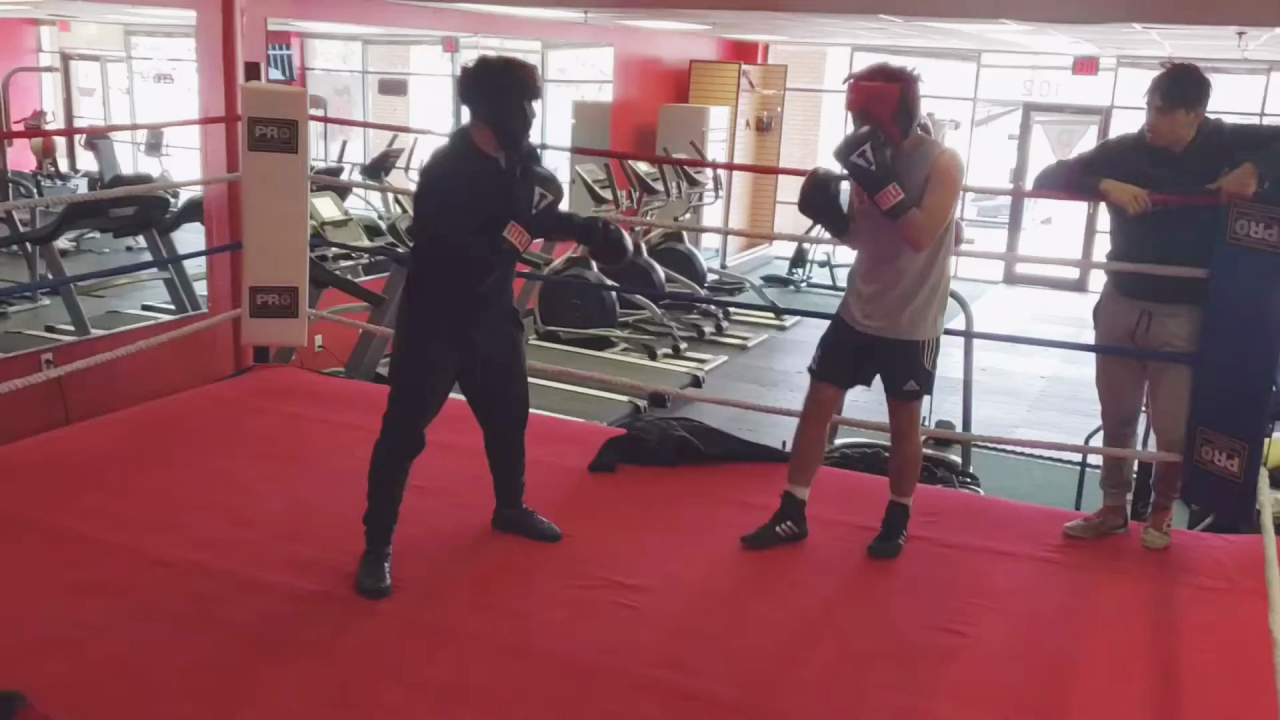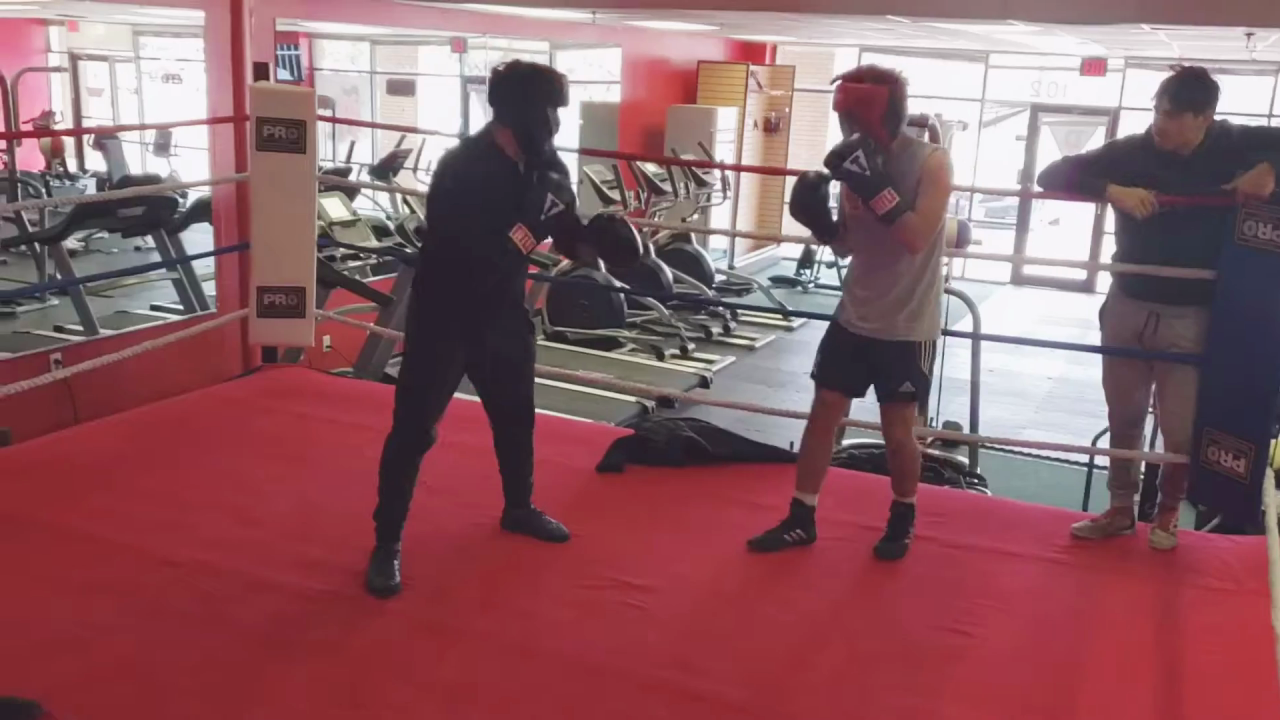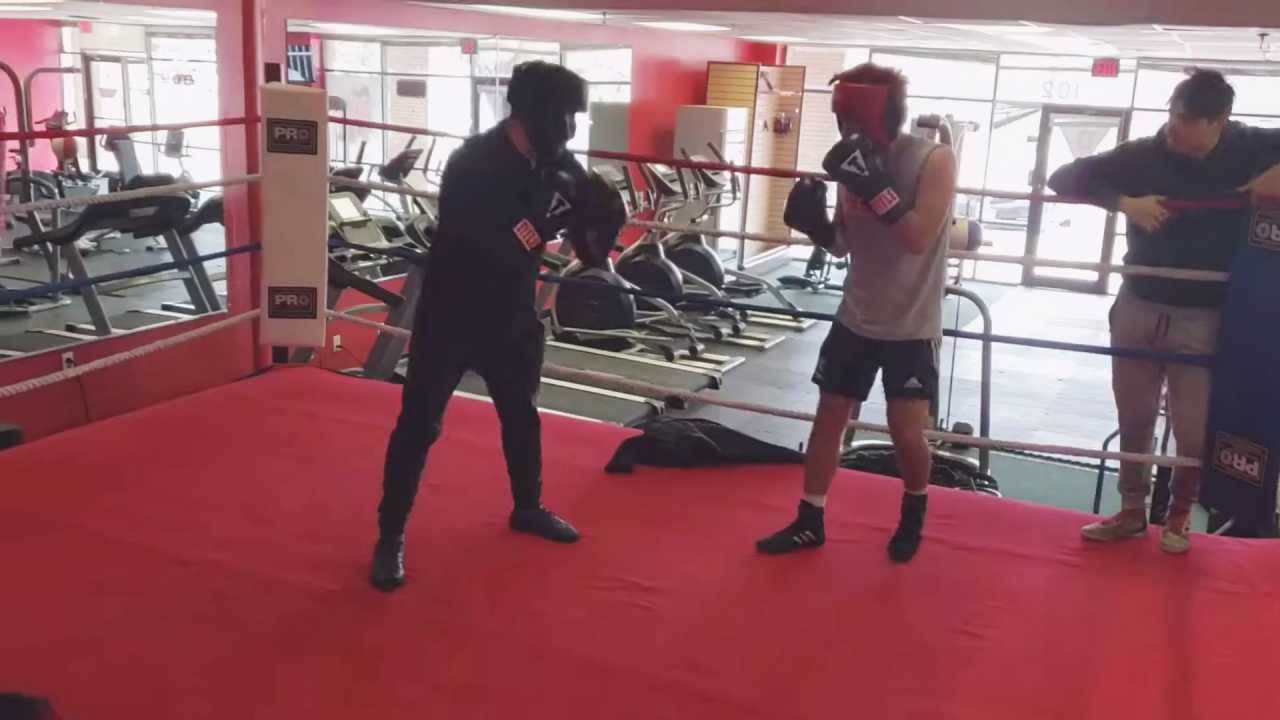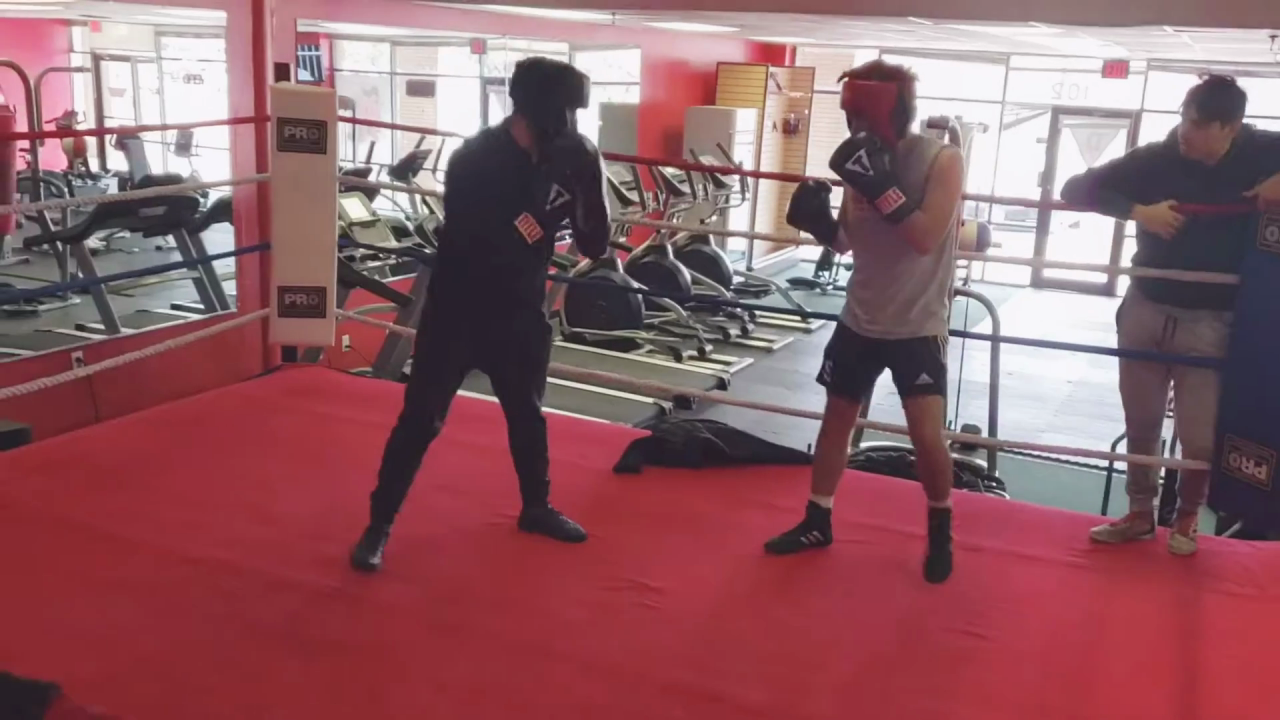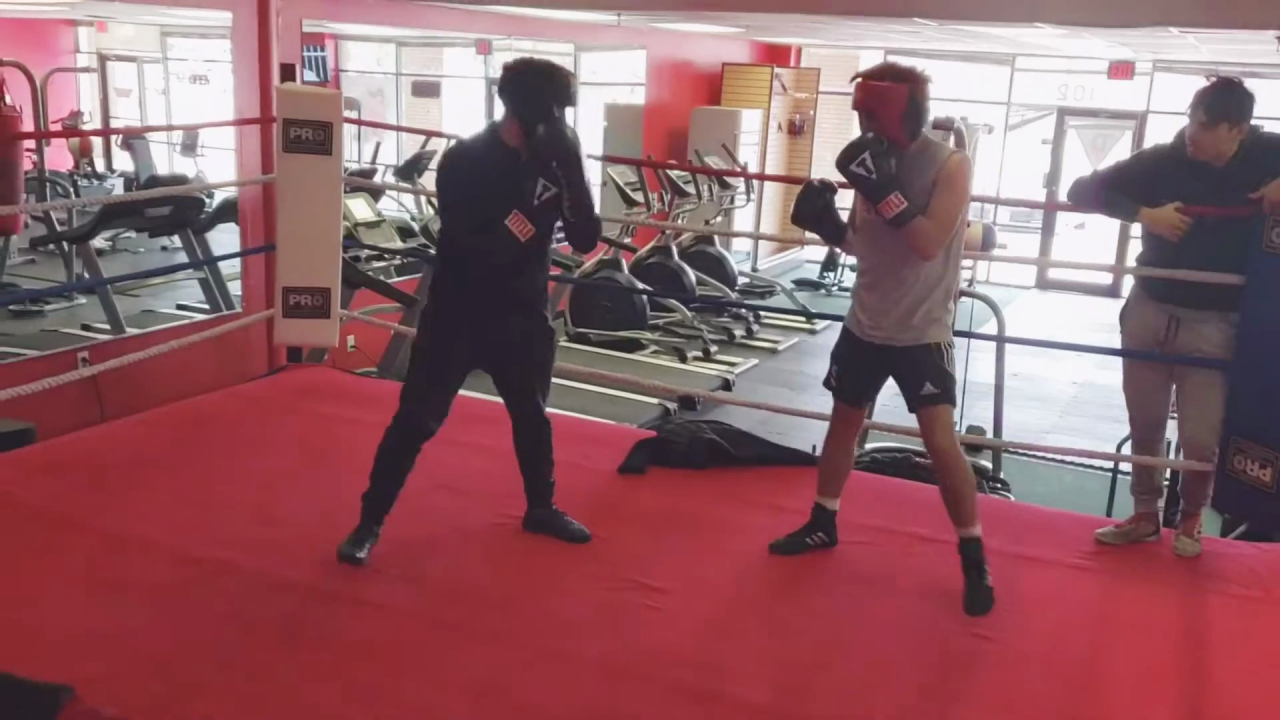
dt=0.1s
person 1, frame 1
left shoulder: (517, 158)
right shoulder: (447, 171)
left elbow: (544, 219)
right elbow: (471, 266)
left wrist: (587, 232)
right wrist: (526, 220)
left hip: (491, 313)
right hip: (434, 320)
left knee: (508, 414)
right knee: (404, 433)
left ankle: (510, 507)
right ankle: (377, 547)
person 1, frame 2
left shoulder: (539, 162)
right shoulder: (462, 169)
left elbow: (563, 227)
right elbow: (475, 264)
left wrist: (598, 235)
right wrist: (534, 225)
left hip: (503, 311)
right hip: (445, 315)
left knee: (516, 415)
right knee: (414, 428)
left ankle: (518, 508)
right ankle: (387, 544)
person 1, frame 3
left shoulder: (559, 167)
right shoulder: (472, 164)
left elbow: (591, 245)
right elbow: (474, 255)
left wrist: (603, 214)
right wrist: (538, 221)
left hip: (511, 312)
right hip: (451, 310)
left knee: (521, 412)
right knee: (420, 421)
left ankle: (528, 509)
right ankle: (390, 537)
person 1, frame 4
left shoulder: (559, 161)
right shoulder: (474, 161)
left elbow: (596, 246)
right elbow: (480, 248)
left wrist: (592, 191)
right wrist: (541, 214)
left hip: (519, 310)
right hip: (458, 307)
left knee: (527, 412)
right knee: (421, 417)
left ankle: (536, 506)
right ankle: (379, 524)
person 1, frame 5
left shoulder: (555, 159)
right shoulder: (465, 162)
left elbow: (586, 241)
right elbow: (472, 251)
left wrist: (574, 179)
right wrist: (533, 207)
left hip: (523, 314)
right hip: (458, 313)
left knee: (532, 415)
right knee: (417, 418)
left ankle: (541, 509)
right ankle: (370, 523)
person 2, frame 1
left shoulder: (941, 162)
right shoulder: (869, 160)
left elbow: (921, 235)
left wrist: (880, 182)
right wrist: (827, 209)
left hip: (911, 324)
right hip: (858, 313)
left knee: (904, 426)
right knee: (818, 405)
left ankle: (898, 516)
right ankle: (792, 513)
person 2, frame 2
left shoulder: (931, 163)
right shoulder: (859, 165)
left elbow: (916, 237)
left wrist: (874, 186)
right wrist: (817, 216)
left hip: (907, 326)
right hip: (854, 317)
left knee: (898, 431)
right knee: (824, 413)
left ankle: (902, 516)
right ankle: (800, 520)
person 2, frame 3
left shoulder: (934, 160)
right shoulder: (855, 165)
left elbow: (919, 238)
left wrist: (874, 186)
right wrist: (814, 221)
left hip: (912, 326)
right hip: (856, 319)
left knee: (908, 433)
right knee: (830, 416)
left ankle: (914, 505)
right ankle: (809, 520)
person 2, frame 4
left shoulder: (942, 160)
right shoulder: (864, 165)
left elbow: (926, 239)
left wrist: (881, 186)
right wrist: (818, 220)
left hip: (918, 326)
right hip: (860, 319)
left knee: (927, 434)
right knee: (837, 418)
left ankle: (940, 524)
right ankle: (817, 522)
person 2, frame 5
left shoulder: (949, 166)
right shoulder: (877, 164)
left elbow: (928, 243)
left wrist: (884, 189)
right wrist: (826, 221)
left hip: (922, 331)
right hip: (865, 324)
left knee: (941, 441)
right knee: (844, 422)
left ankle: (974, 559)
right ankle: (822, 523)
person 3, frame 1
left shoulder: (1230, 145)
right shoulder: (1124, 151)
right elbow: (1049, 179)
right wrist: (1105, 185)
left hip: (1185, 313)
right hip: (1121, 304)
left knee: (1175, 429)
right knee: (1116, 417)
left ankle: (1161, 511)
right ankle: (1113, 507)
person 3, frame 2
left shoulder: (1237, 147)
right shoulder: (1129, 152)
right elbow: (1051, 176)
right wrist: (1111, 190)
left hip: (1192, 315)
right hip: (1128, 305)
left knee: (1182, 430)
right knee: (1123, 419)
left ankle: (1167, 512)
right ankle: (1120, 508)
person 3, frame 3
right shoulder: (1144, 154)
right elbow: (1064, 178)
right wrist: (1124, 202)
left hip: (1203, 318)
right hip: (1138, 308)
left knee: (1194, 433)
right knee: (1133, 422)
left ankle: (1179, 514)
right ankle: (1132, 511)
person 3, frame 4
right shoulder: (1154, 159)
right elbow: (1077, 189)
right wrist: (1138, 211)
left hip: (1211, 320)
right hip: (1146, 309)
left knee: (1200, 436)
right knee: (1140, 424)
left ankle: (1186, 516)
right ankle: (1140, 512)
person 3, frame 5
right shoulder: (1162, 160)
right elbow: (1083, 190)
right wrist: (1144, 214)
left hip: (1213, 320)
right hip: (1149, 309)
left knee: (1201, 436)
right knee: (1145, 424)
left ankle: (1191, 518)
right ankle: (1145, 514)
